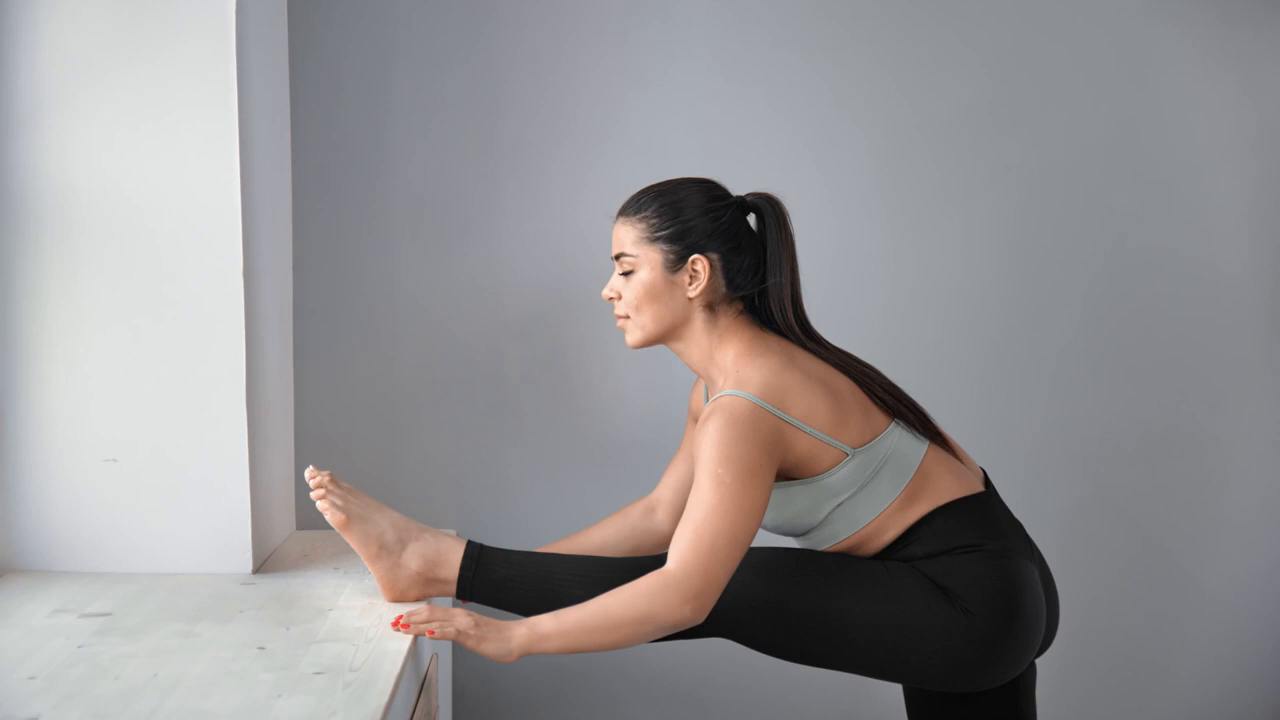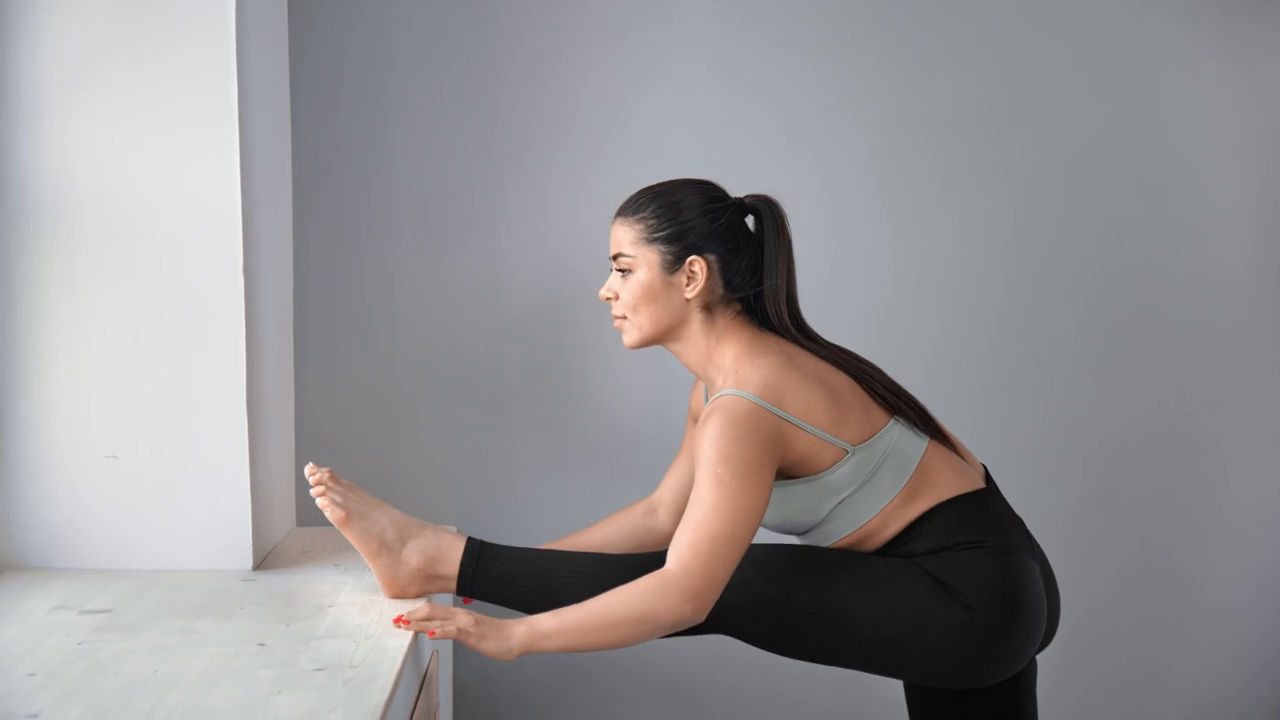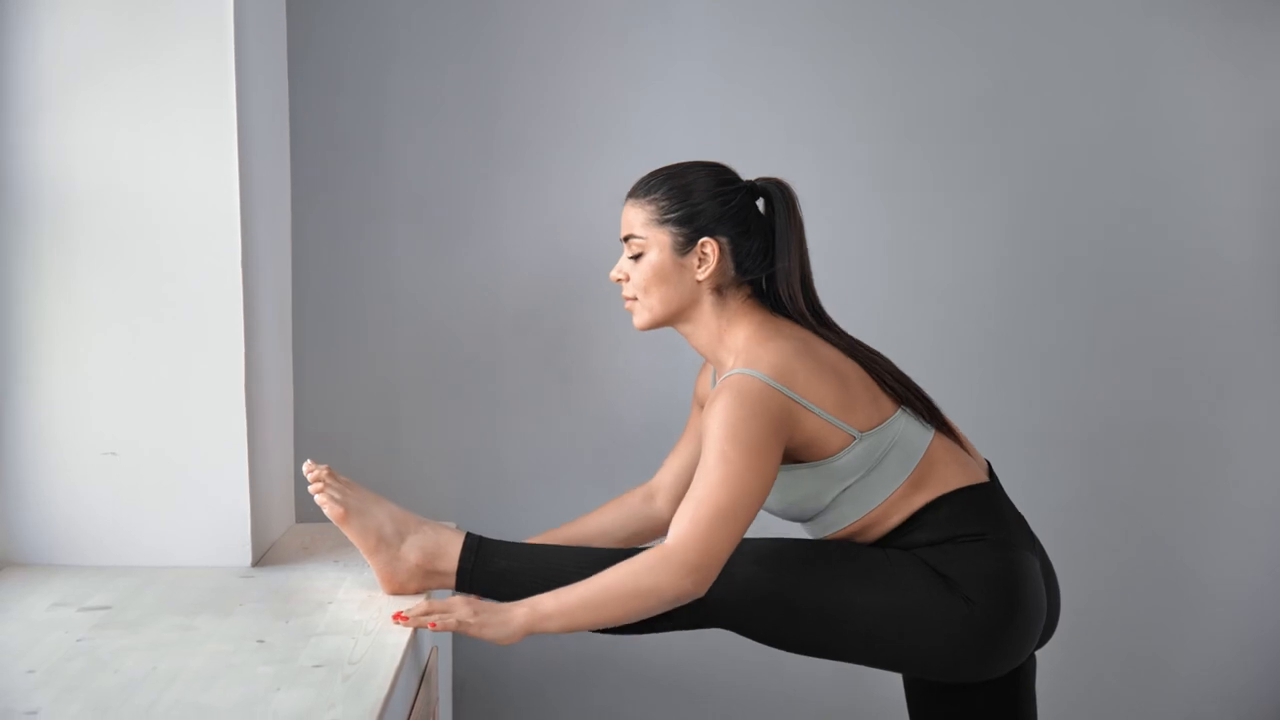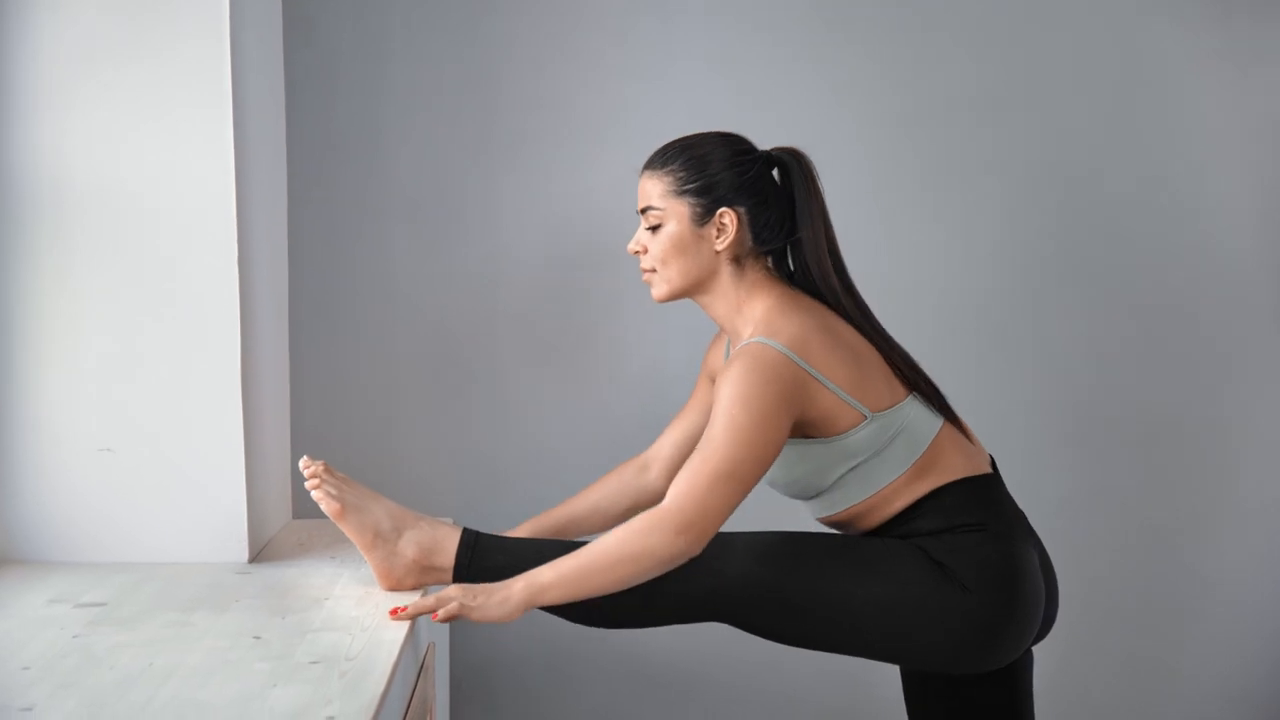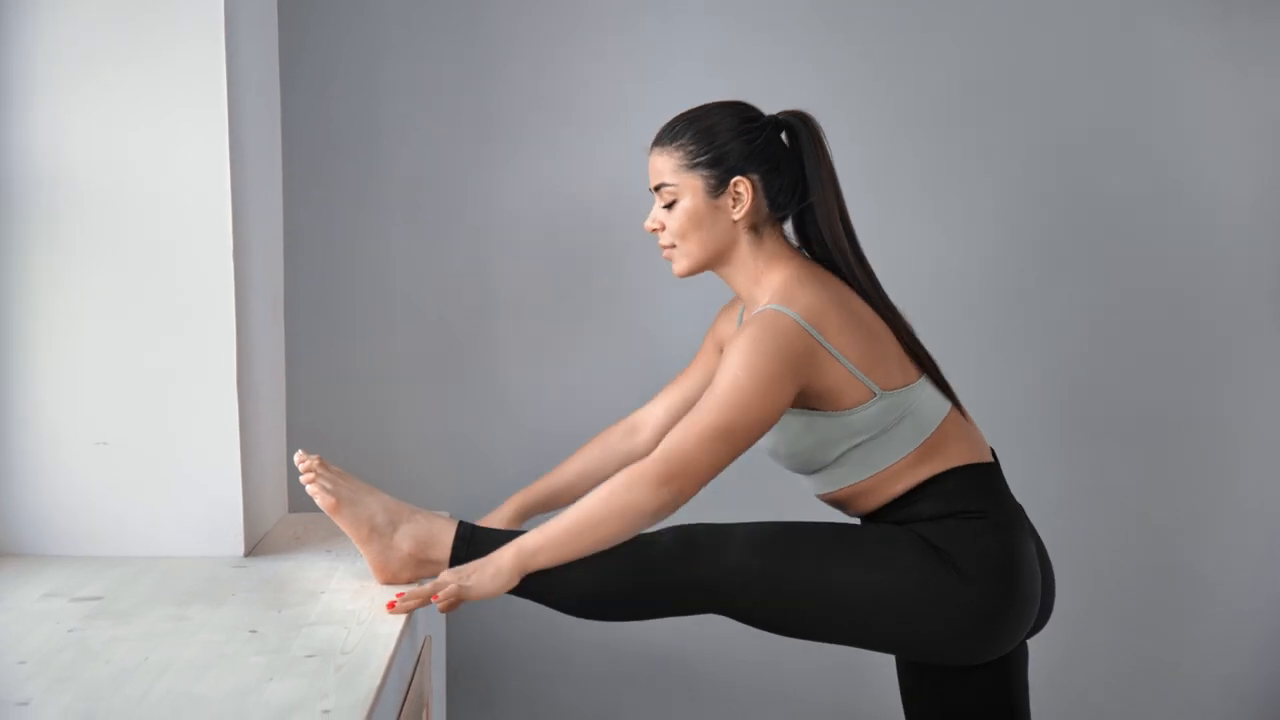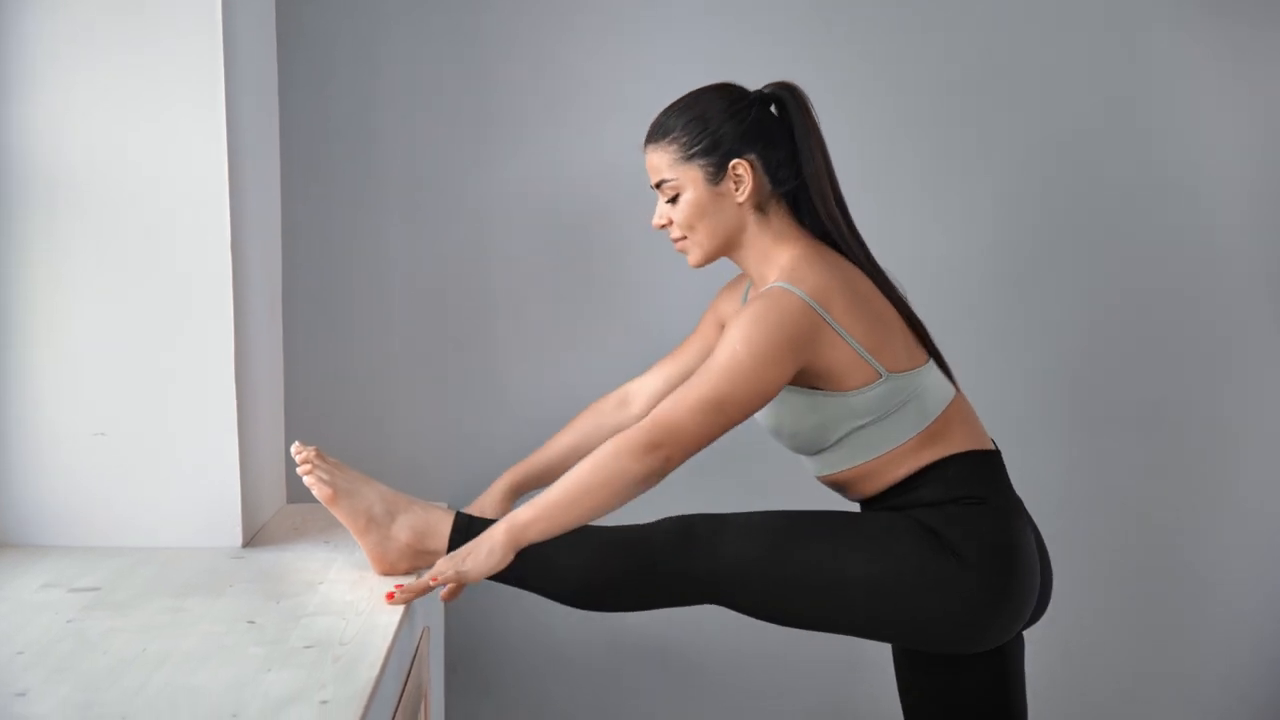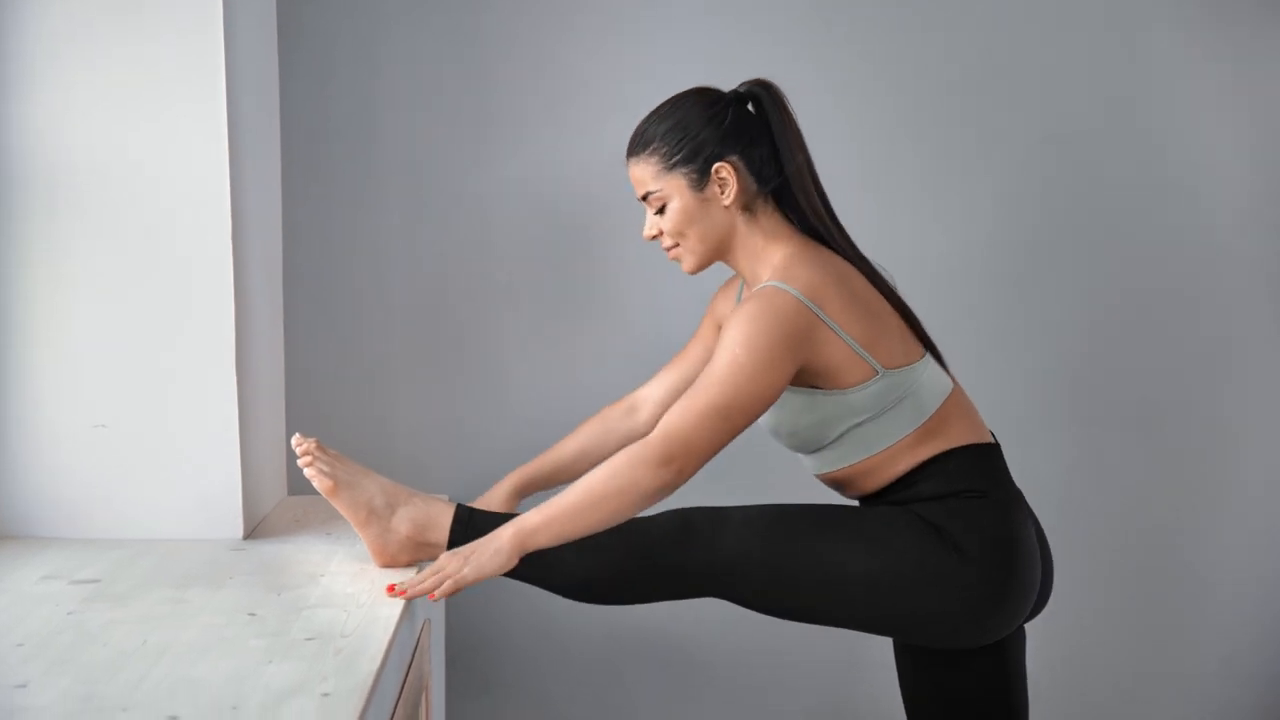
dt=0.2s
person 1, frame 1
left shoulder: (747, 403)
right shoulder: (734, 370)
left elbow: (683, 597)
right elbow: (661, 516)
left wrist: (516, 636)
right wrist: (522, 567)
left hip: (967, 601)
right hip: (982, 595)
person 1, frame 2
left shoulder: (745, 403)
right shoulder: (731, 372)
left elbow: (684, 599)
right elbow: (662, 517)
left wrist: (516, 634)
right wrist: (518, 569)
left hip: (967, 597)
right hip: (982, 590)
person 1, frame 3
left shoulder: (755, 384)
right shoulder: (736, 360)
left elbow: (682, 573)
right elbow: (660, 503)
left wrist: (516, 616)
right wrist: (520, 557)
left hip: (968, 589)
right hip: (981, 583)
left knee: (725, 584)
person 1, frame 4
left shoulder: (768, 359)
right shoulder: (745, 339)
left elbow: (677, 533)
right elbow: (653, 474)
left wrist: (516, 592)
right wrist: (518, 543)
left hip: (966, 578)
right hip: (973, 575)
left knee: (713, 576)
person 1, frame 5
left shoulder: (783, 327)
right shoulder: (757, 309)
left elbow: (663, 482)
right elbow: (642, 432)
left wrist: (510, 562)
right wrist: (515, 511)
left hip: (962, 566)
right hip: (968, 566)
left knee: (703, 567)
left ankle: (429, 545)
person 1, frame 6
left shoulder: (788, 305)
right shoulder: (757, 290)
left elbow: (652, 449)
right elbow: (635, 404)
left wrist: (504, 538)
right wrist: (506, 486)
left hip: (959, 553)
right hip: (963, 555)
left knee: (700, 556)
left ankle: (425, 536)
person 1, frame 7
left shoulder: (781, 304)
right shoulder: (753, 288)
left elbow: (662, 463)
right elbow: (642, 413)
left wrist: (508, 541)
right wrist: (512, 486)
left hip: (961, 548)
right hip: (966, 549)
left knee: (701, 549)
left ankle: (427, 529)
